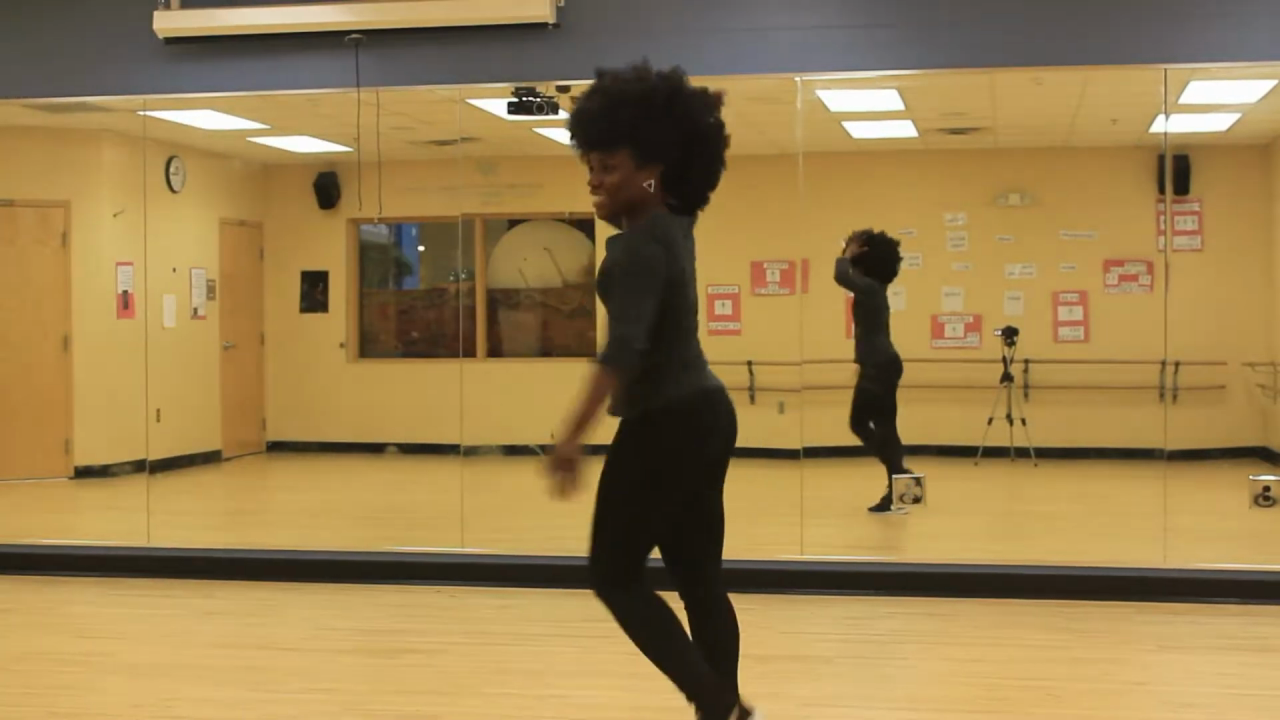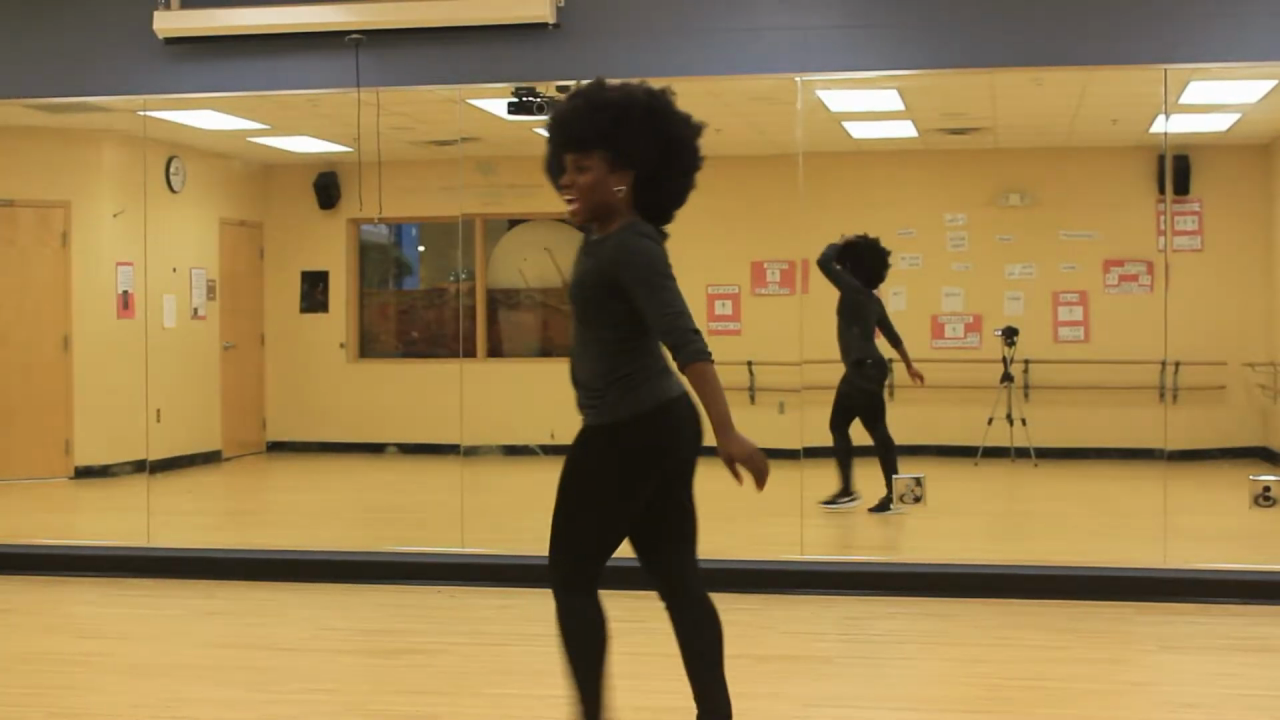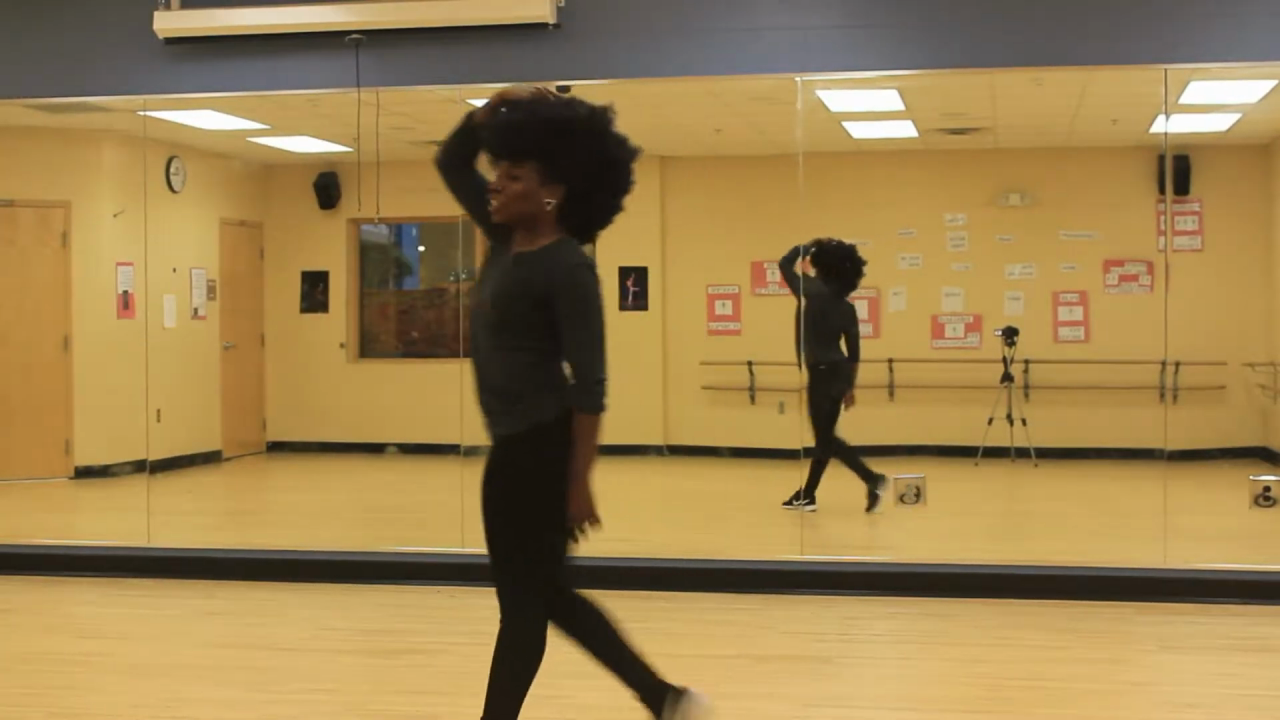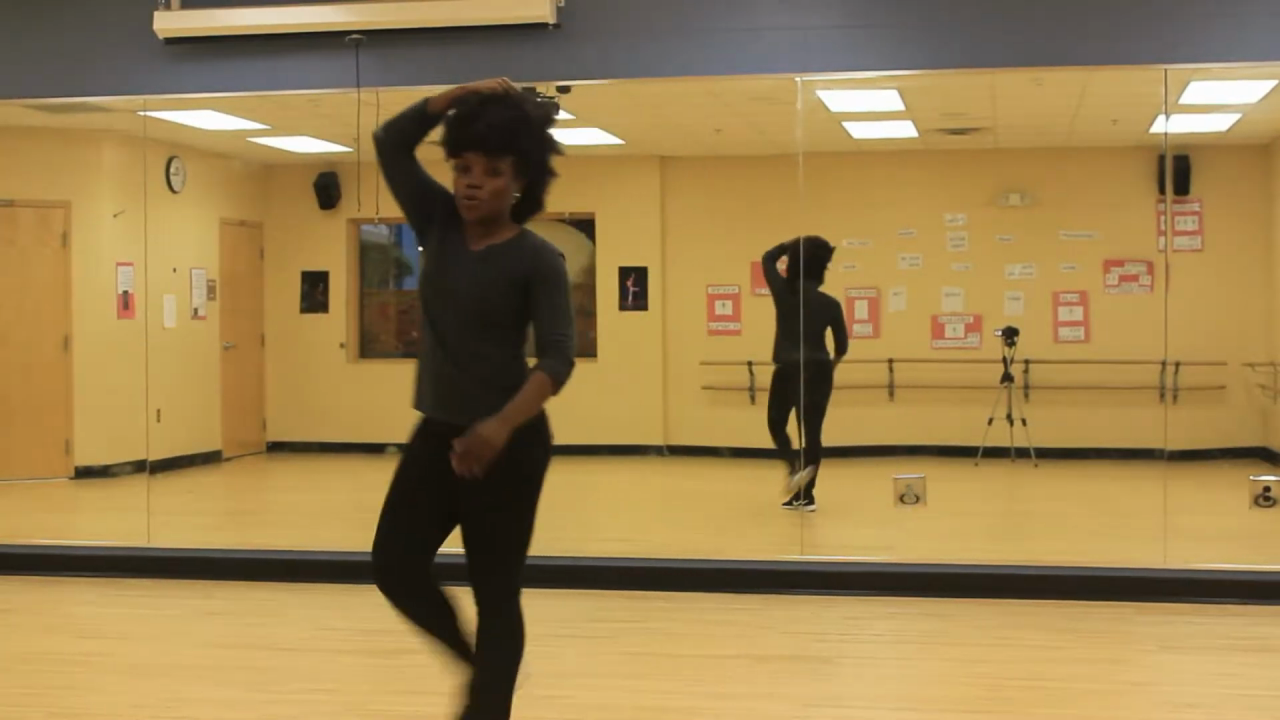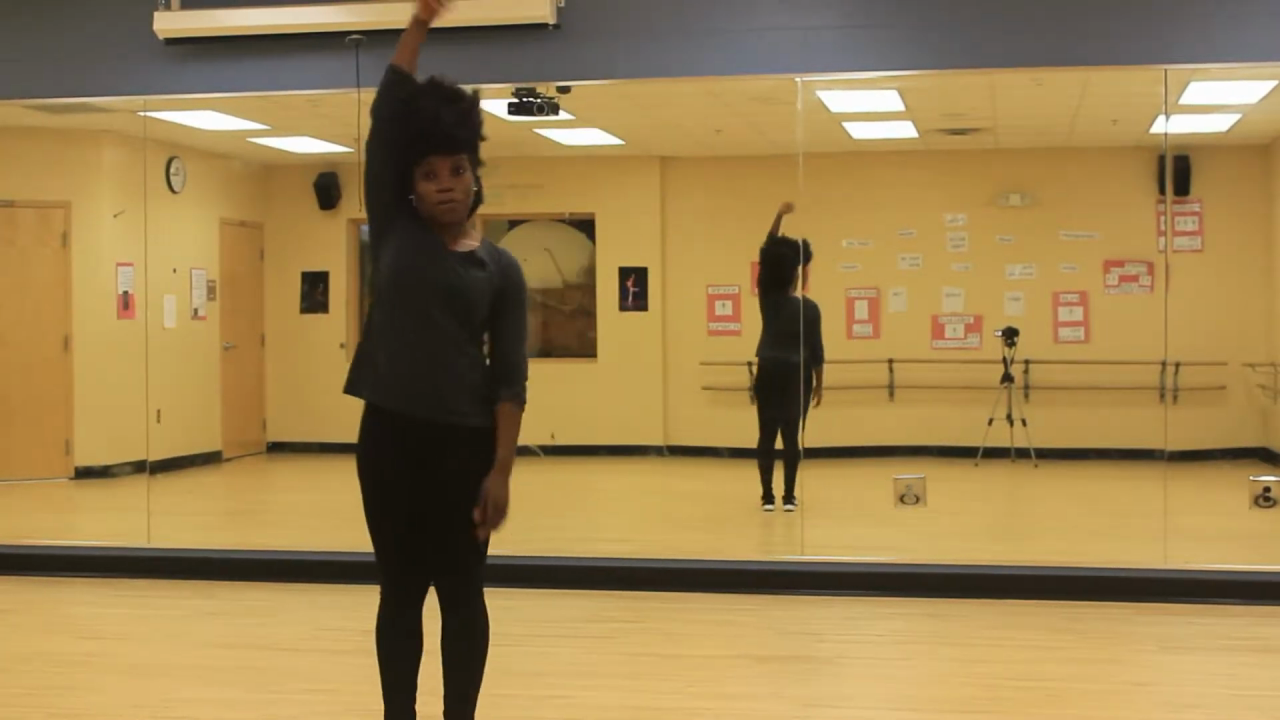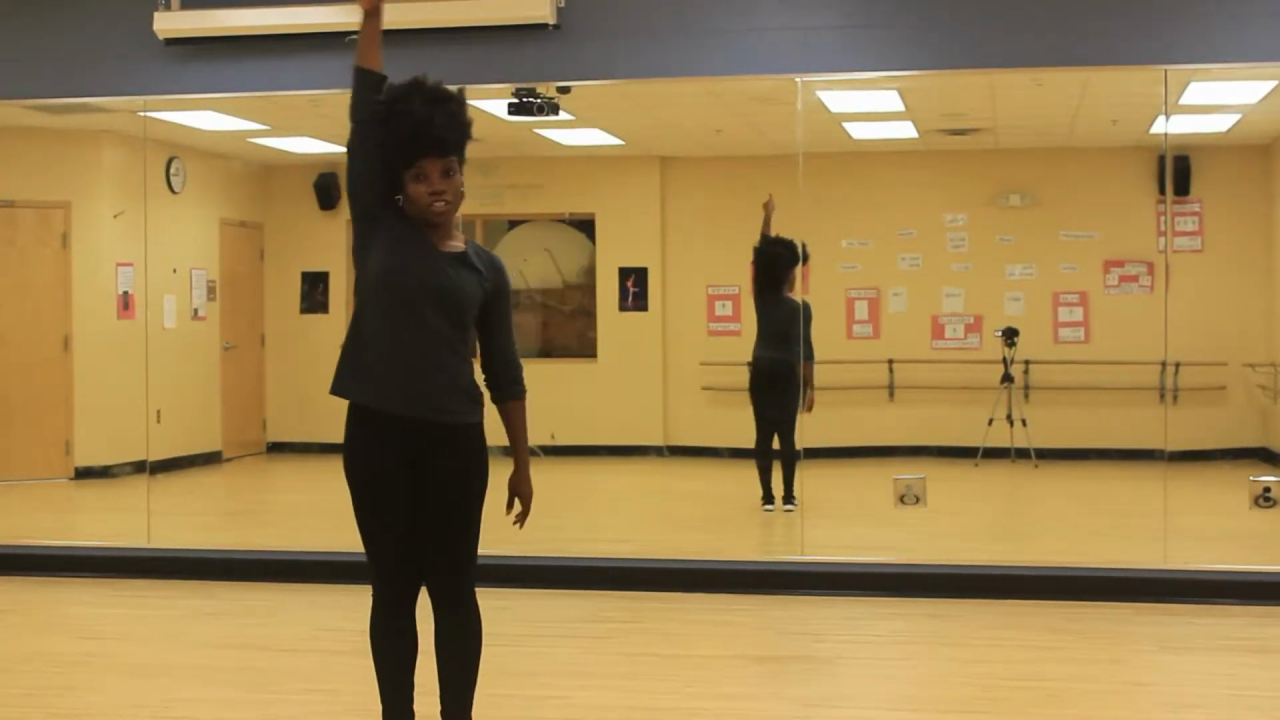
dt=0.3s
person 1, frame 1
left shoulder: (639, 245)
right shoulder: (666, 226)
left elbow: (625, 345)
left wrist: (573, 435)
left hip: (662, 427)
right hip: (698, 418)
left knee: (613, 575)
right knee: (700, 580)
person 1, frame 2
left shoulder: (632, 247)
right shoulder: (606, 229)
left elbow: (685, 341)
right elbow: (554, 164)
left wrist: (727, 432)
right wrist: (579, 114)
left hip: (624, 433)
right hip: (656, 427)
left knee: (571, 577)
right knee: (679, 582)
person 1, frame 3
left shoulder: (566, 268)
right shoulder: (504, 237)
left elbow: (588, 382)
right elbow: (450, 160)
left wrist: (577, 480)
right wrist: (500, 105)
left hip: (536, 446)
right hip: (521, 442)
left knee: (521, 598)
right knee: (544, 591)
person 1, frame 4
left shoulder: (538, 260)
right shoulder: (437, 229)
left elbow: (557, 358)
right elbow: (390, 142)
left wrist: (504, 425)
right wrist: (463, 93)
left hip: (508, 443)
right hip: (437, 433)
left knee: (495, 590)
right knee: (393, 569)
right ankle: (479, 662)
person 1, frame 5
left shoulder: (500, 269)
right shoulder: (391, 225)
left elbow: (511, 378)
right elbow: (384, 117)
left wrist: (501, 473)
left hip: (461, 438)
right hip: (389, 434)
left knee: (459, 589)
right knee: (399, 587)
person 1, frame 6
left shoulder: (486, 268)
right shoulder: (377, 229)
left elbow: (509, 372)
right elbow: (368, 125)
left wrist: (520, 461)
left hip: (452, 439)
right hip: (376, 432)
left knee: (452, 586)
right knee: (391, 589)
person 2, frame 1
left shoulder: (870, 288)
right shoulder: (874, 291)
left elbow: (841, 275)
left wrist: (848, 254)
left hip: (877, 367)
right hip: (881, 367)
left knee: (859, 424)
right knee: (884, 427)
left ankle: (899, 478)
person 2, frame 2
left shoulder: (853, 289)
right shoulder: (871, 299)
left elbow: (824, 261)
right elbow: (892, 335)
left wrist: (842, 243)
right wrist: (909, 365)
left hip: (863, 369)
right hip: (868, 368)
left knee: (839, 427)
right knee: (877, 431)
person 2, frame 3
left shoulder: (812, 293)
right shoulder: (846, 308)
left elbow: (785, 264)
right elbow: (853, 352)
left wrist: (810, 246)
right wrist: (850, 387)
left hip: (822, 373)
right hip: (836, 373)
left knee: (826, 437)
right knee: (824, 436)
left ankle: (872, 479)
right ankle: (807, 494)
person 2, frame 4
left shoulder: (783, 293)
right shoulder: (830, 304)
left elbow: (768, 259)
right elbow: (842, 345)
left wrist: (795, 245)
right wrist: (832, 362)
left hip: (787, 370)
right hip: (819, 371)
left knee: (776, 425)
right knee: (812, 433)
left ankle: (796, 468)
right ankle: (804, 495)
person 2, frame 5
left shoulder: (766, 296)
right shoulder: (808, 307)
left elbow: (766, 251)
right elbow: (815, 350)
left wrist: (780, 216)
right wrist: (819, 383)
left hip: (768, 372)
right hip: (796, 374)
left knee: (767, 435)
right knee: (790, 435)
left ankle: (768, 496)
right ankle: (789, 496)
person 2, frame 6
left shoulder: (761, 296)
right shoulder: (798, 308)
left elbow: (759, 257)
right elbow: (803, 352)
left wrist: (768, 217)
right wrist: (808, 388)
left hip: (760, 372)
right hip: (785, 374)
left knee: (764, 435)
right knee: (787, 435)
left ankle: (768, 496)
right ankle: (788, 497)
